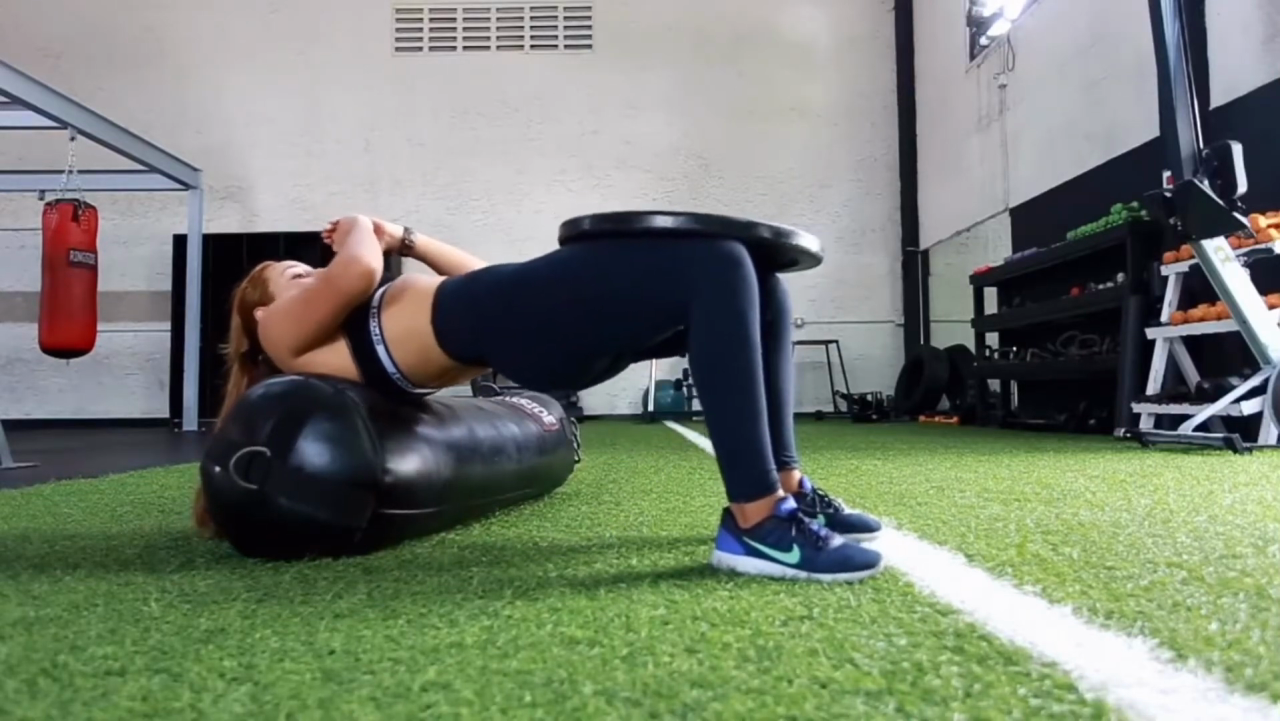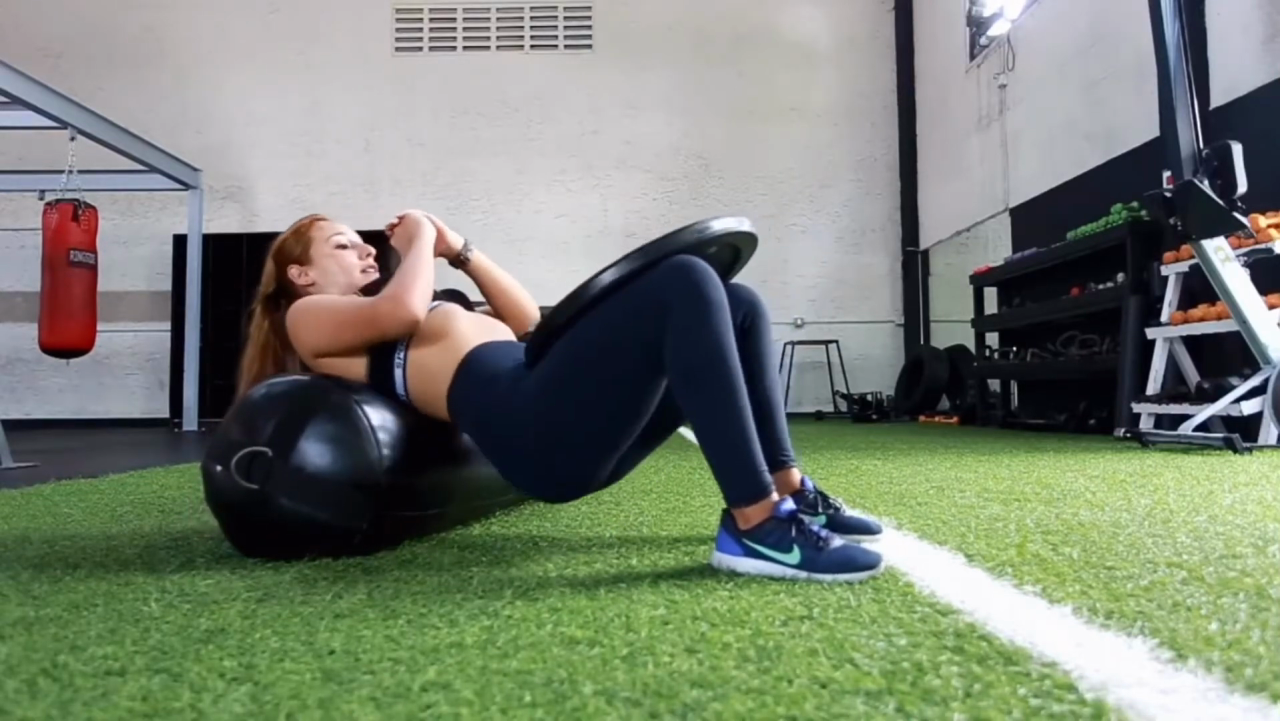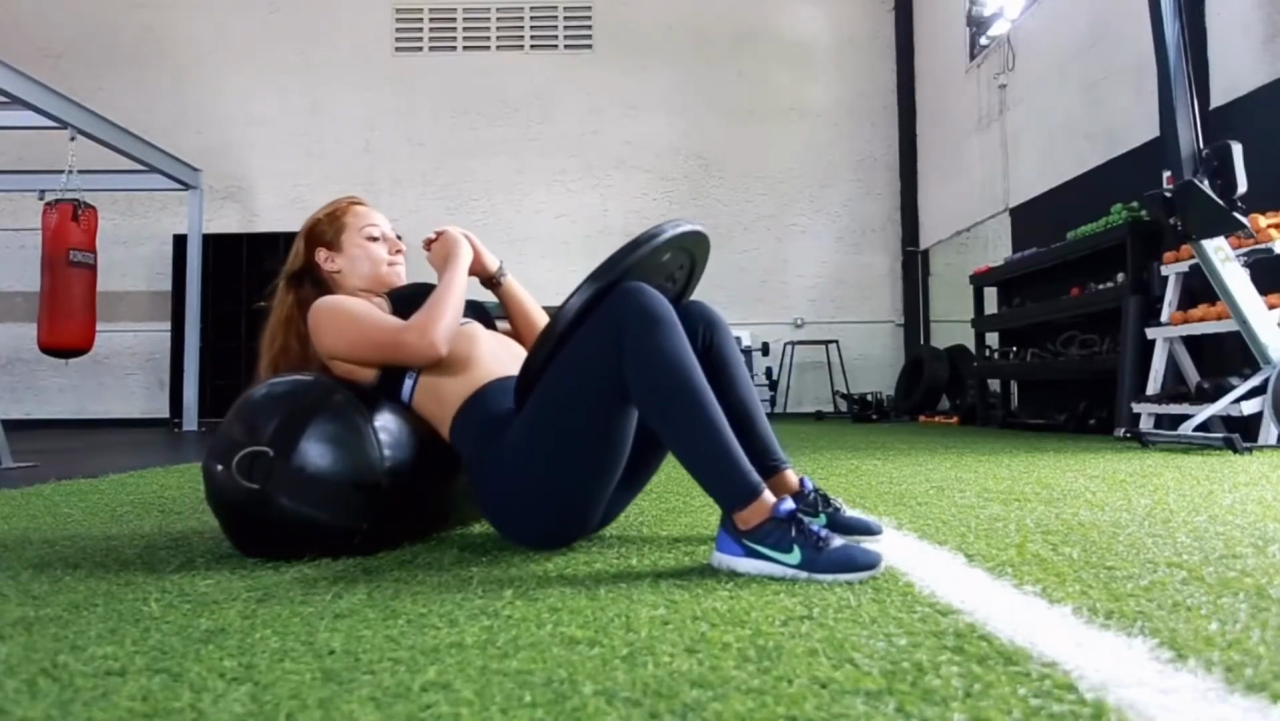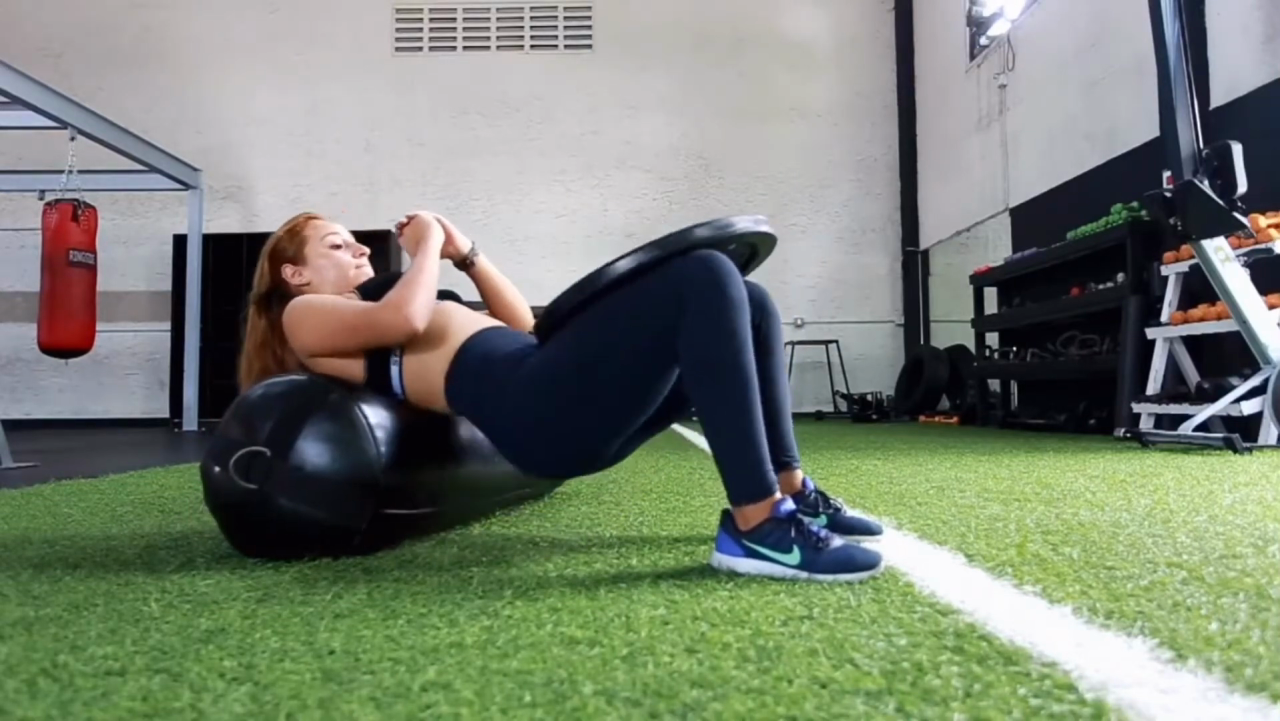
dt=0.5s
person 1, frame 1
left shoulder: (350, 320)
right shoulder: (287, 332)
left elbow: (482, 275)
right elbow: (358, 272)
left wrist: (401, 238)
right wrist: (358, 240)
left hip: (531, 313)
right hip: (522, 322)
left knee: (755, 285)
right knee: (717, 267)
left ankle: (786, 489)
right ankle: (758, 525)
person 1, frame 2
left shoulder: (384, 324)
right shoulder: (308, 318)
left elbow: (525, 318)
right elbow: (400, 310)
left wrist: (456, 248)
right wrist: (419, 245)
left hip: (573, 418)
right hip: (537, 423)
left knee: (737, 305)
right knee: (684, 284)
left ankle: (788, 490)
right ankle: (758, 527)
person 1, frame 3
left shoulder: (403, 316)
right shoulder: (332, 315)
left elbow: (542, 348)
right elbow: (428, 344)
left wrist: (490, 269)
right wrist: (455, 266)
left hip: (584, 464)
right hip: (529, 476)
left knee: (695, 323)
right knee: (634, 309)
left ankle: (788, 495)
right ankle: (758, 527)
person 1, frame 4
left shoulder: (375, 312)
right shoulder: (305, 316)
left elbow: (519, 323)
right elbow: (404, 320)
left wrist: (462, 252)
right wrist: (425, 246)
left hip: (563, 389)
right hip: (536, 405)
left knee: (743, 302)
right knee: (705, 277)
left ankle: (791, 492)
right ankle: (759, 526)
